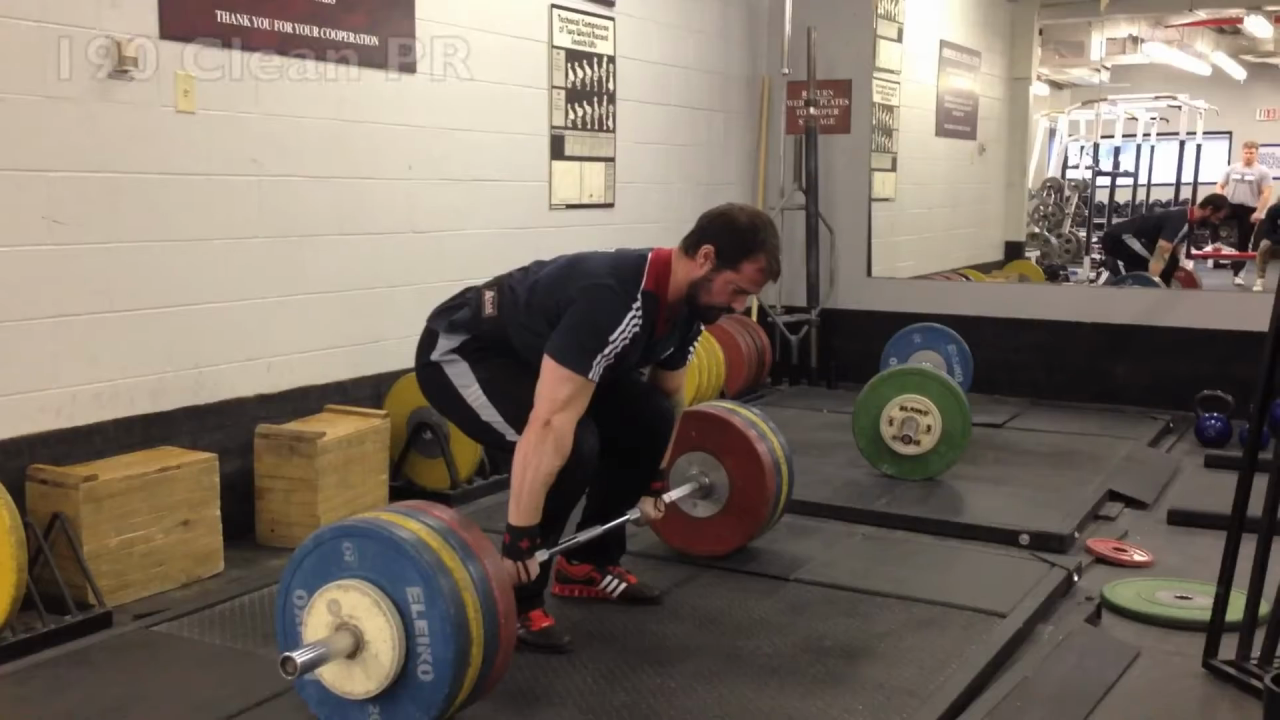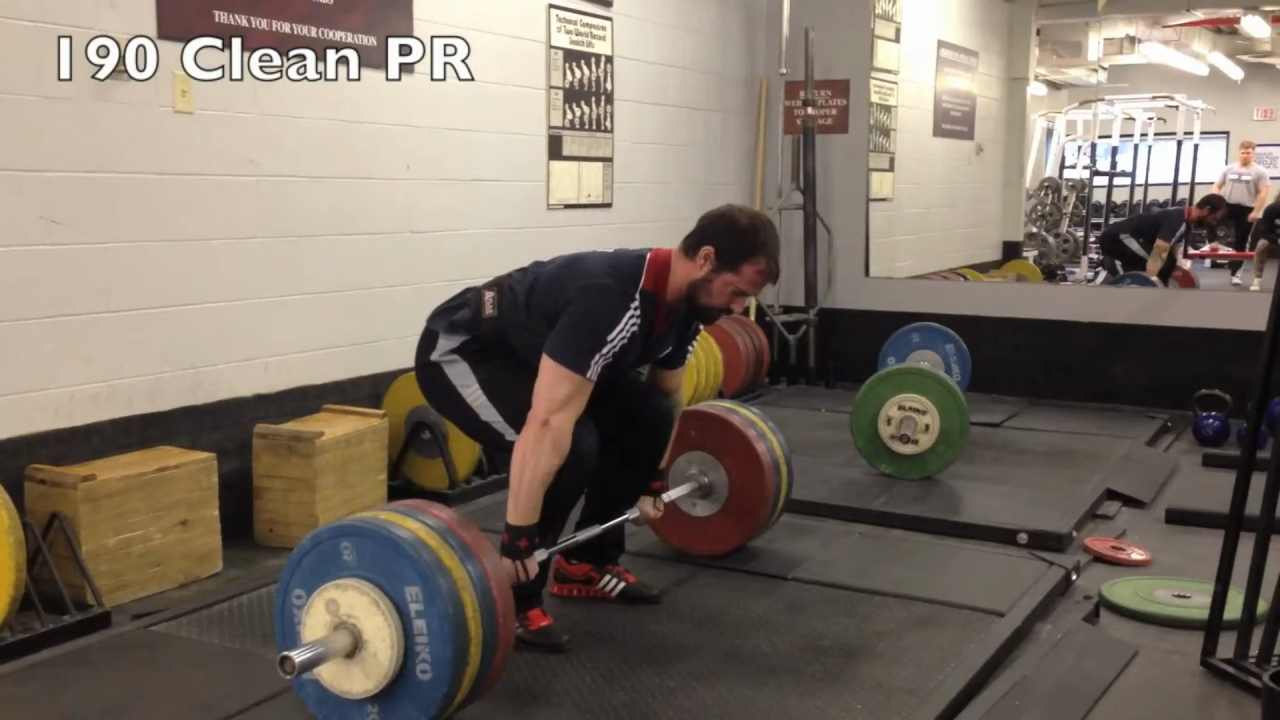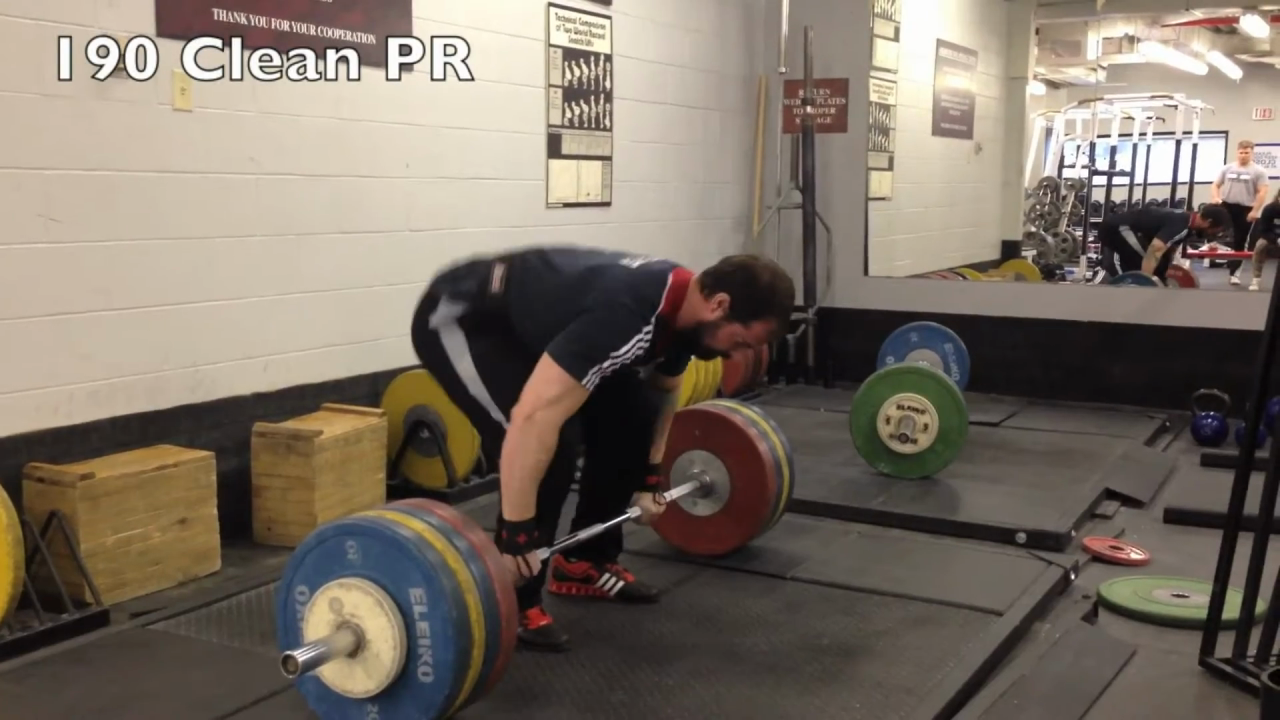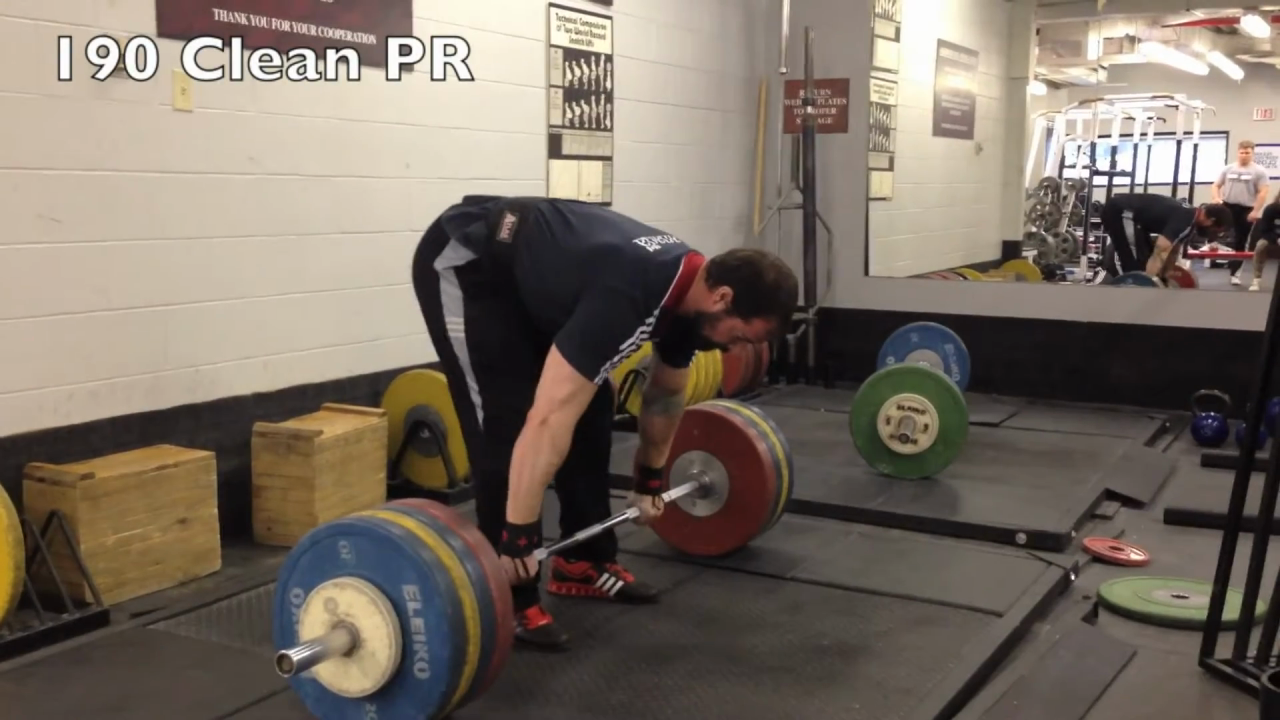
dt=0.5s
person 1, frame 1
left shoulder: (683, 304)
right shoulder: (611, 298)
left elbow: (667, 394)
right elbow: (550, 423)
left wrist: (653, 485)
right wrist: (518, 541)
left hip: (528, 351)
right hip: (460, 352)
left knee: (648, 419)
right knee: (574, 446)
left ankle: (586, 563)
right ankle: (512, 597)
person 1, frame 2
left shoulder: (683, 304)
right shoulder: (610, 298)
left elbow: (667, 395)
right elbow: (549, 422)
left wrist: (652, 484)
right wrist: (517, 541)
left hip: (526, 353)
right hip: (460, 352)
left knee: (648, 418)
right knee: (573, 446)
left ankle: (586, 562)
right ankle: (511, 600)
person 1, frame 3
left shoulder: (681, 302)
right shoulder: (625, 315)
left elbow: (662, 390)
right elbow: (532, 419)
left wrist: (648, 479)
right wrist: (516, 536)
left hip: (521, 327)
right hip: (459, 319)
left knee: (634, 412)
right knee: (557, 438)
left ankle: (585, 561)
right ankle: (510, 598)
person 1, frame 4
left shoulder: (689, 284)
right shoulder: (628, 296)
left elbow: (665, 394)
right elbow: (549, 419)
left wrist: (650, 481)
right wrist: (518, 537)
left hip: (526, 267)
right hip: (465, 260)
left knee: (590, 408)
right knee: (507, 420)
left ankle: (583, 562)
right ankle: (507, 597)
